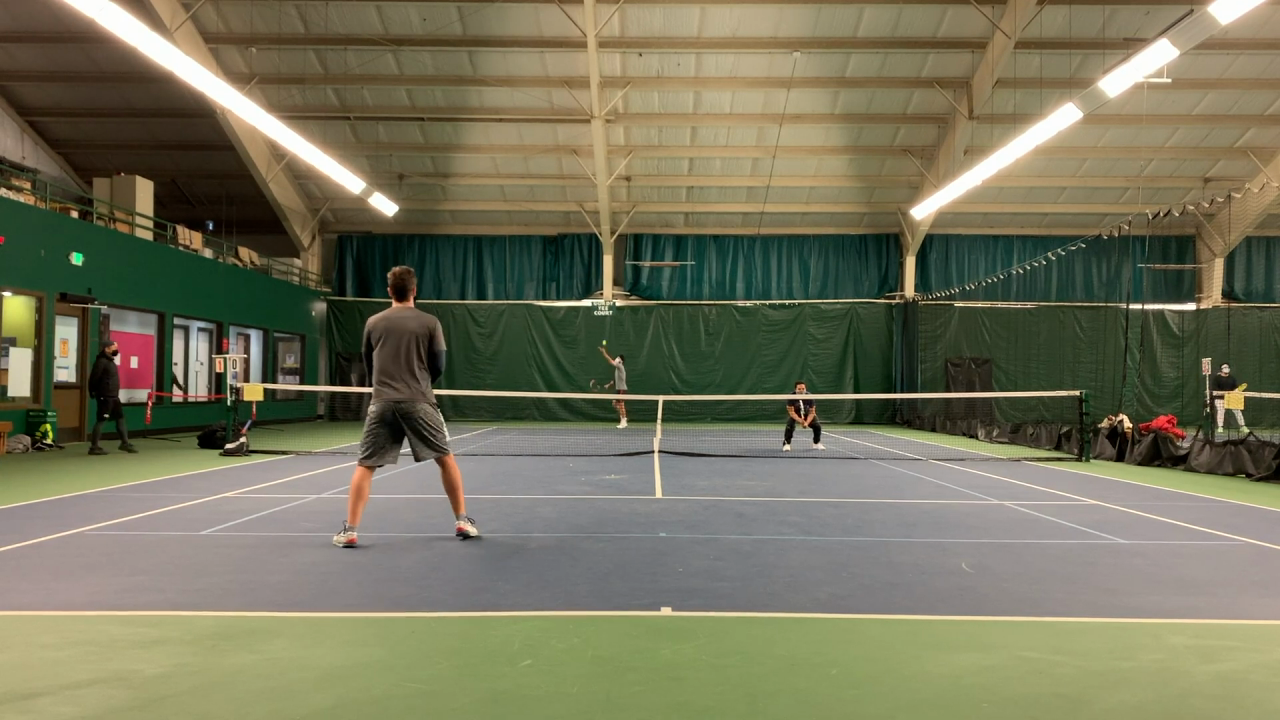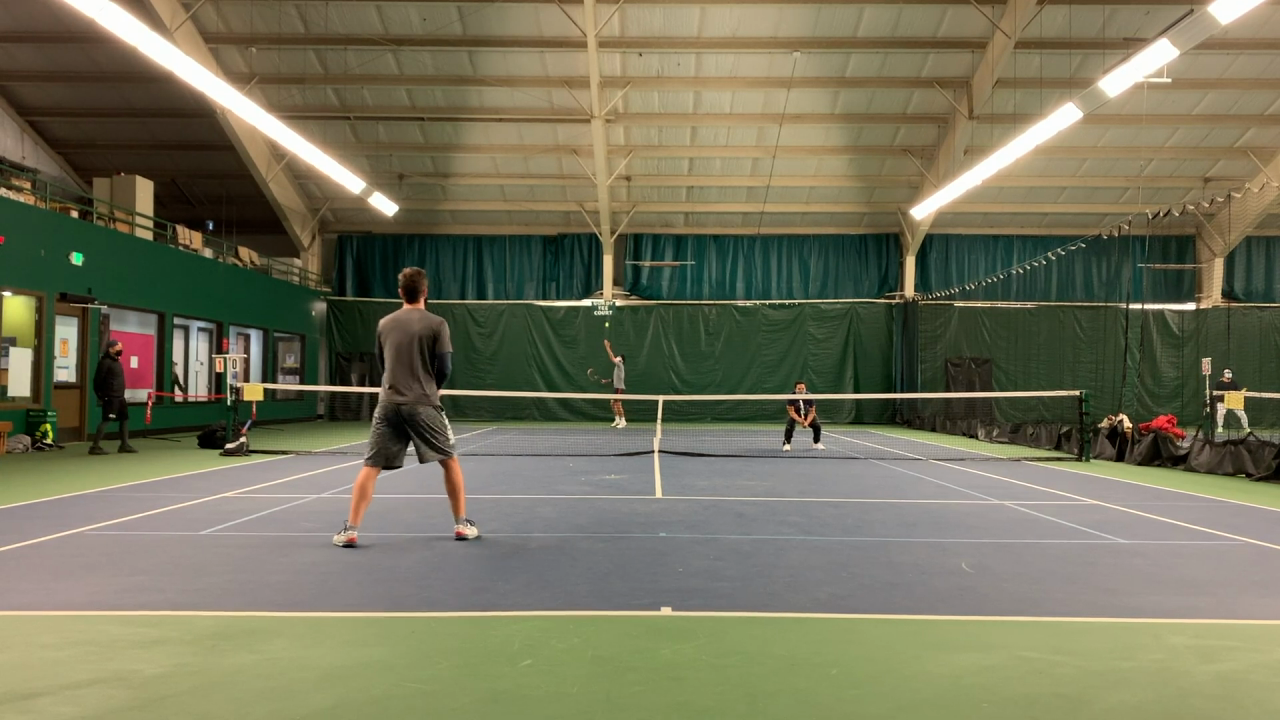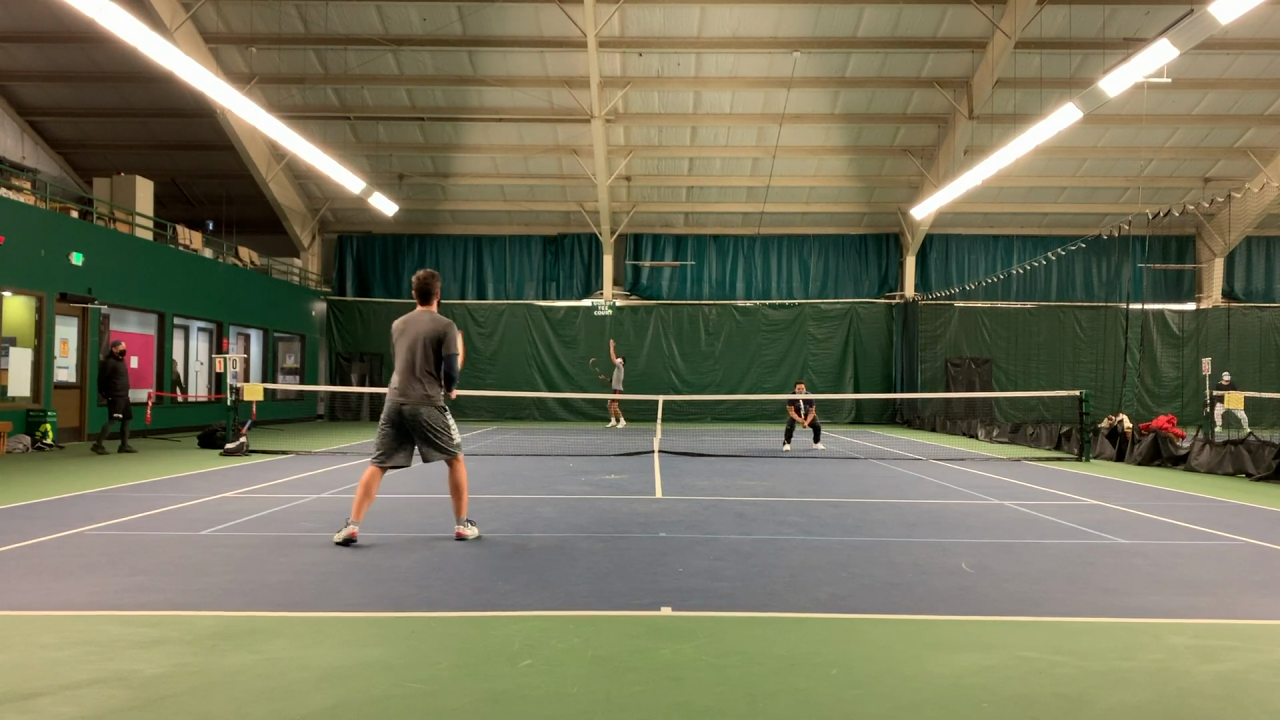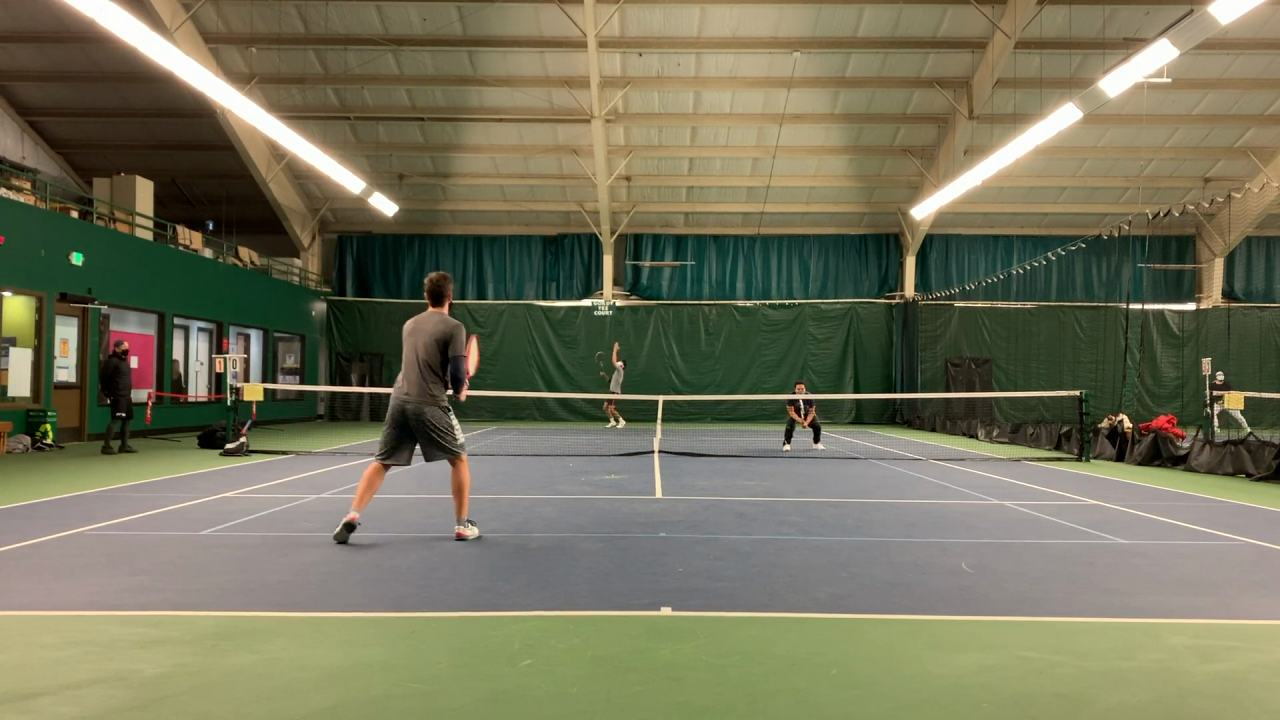
dt=0.1s
person 1, frame 1
left shoulder: (374, 323)
right shoulder: (430, 322)
left elbow: (368, 366)
right elbow: (438, 366)
left hip: (383, 403)
right hip: (419, 403)
left knee: (365, 466)
right knee: (446, 459)
left ankle: (350, 530)
right ankle: (462, 521)
person 1, frame 2
left shoulder: (384, 324)
right shoulder: (437, 324)
right elbow: (444, 369)
left hip: (388, 404)
right hip: (423, 404)
left knee: (371, 467)
right knee: (450, 461)
left ankle: (350, 530)
right ankle: (461, 524)
person 1, frame 3
left shoulder: (399, 325)
right shoulder: (445, 326)
right elbow: (450, 371)
right wrist: (449, 388)
left hip: (394, 403)
right hip: (426, 406)
left knee: (378, 465)
right knee: (455, 460)
left ankle: (352, 526)
right ankle: (462, 524)
person 1, frame 4
left shoulder: (410, 325)
right shoulder: (454, 328)
right elbow: (457, 372)
right wrist: (460, 389)
left hip: (399, 402)
right hip: (430, 405)
left knee: (381, 463)
right knee: (459, 460)
left ankle: (353, 515)
right ankle: (462, 525)
